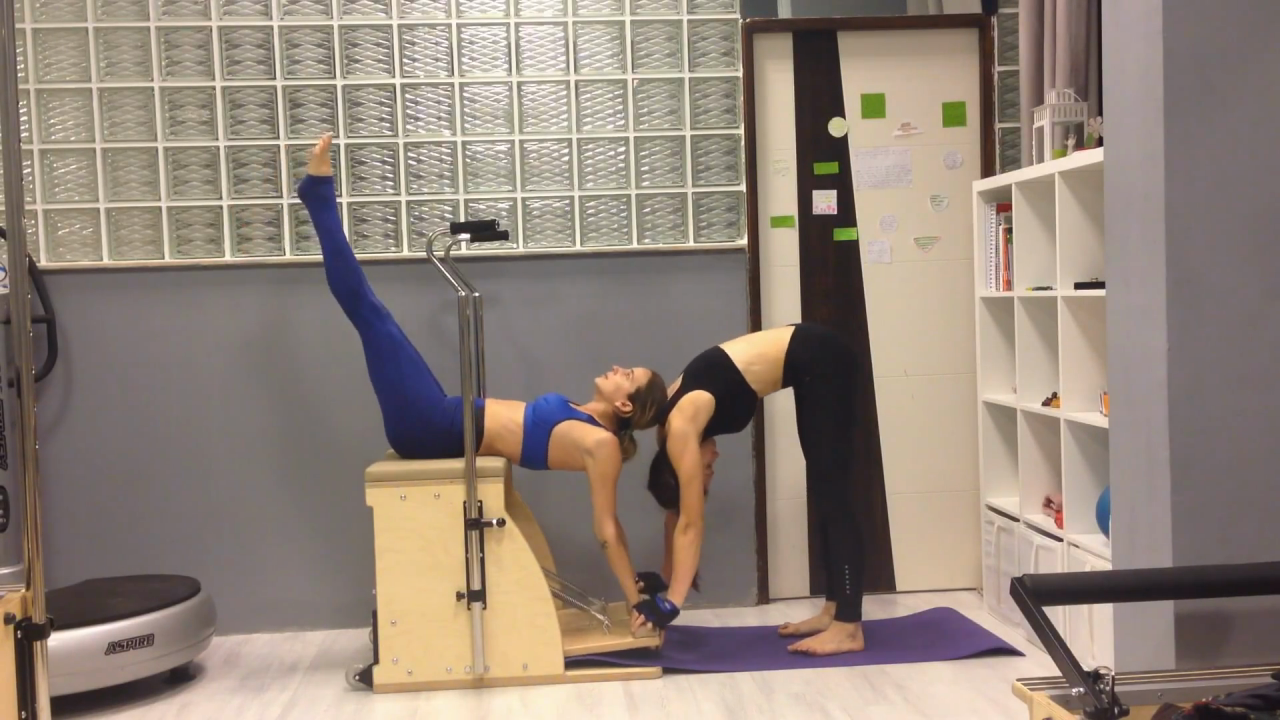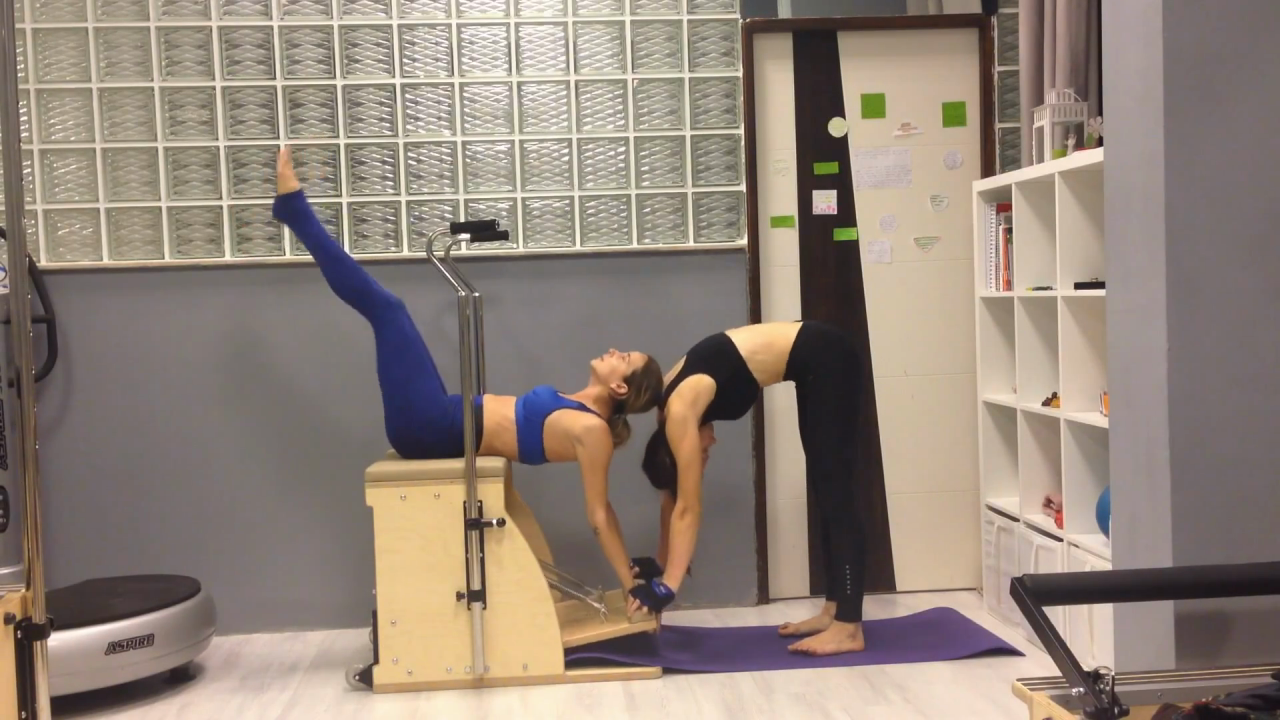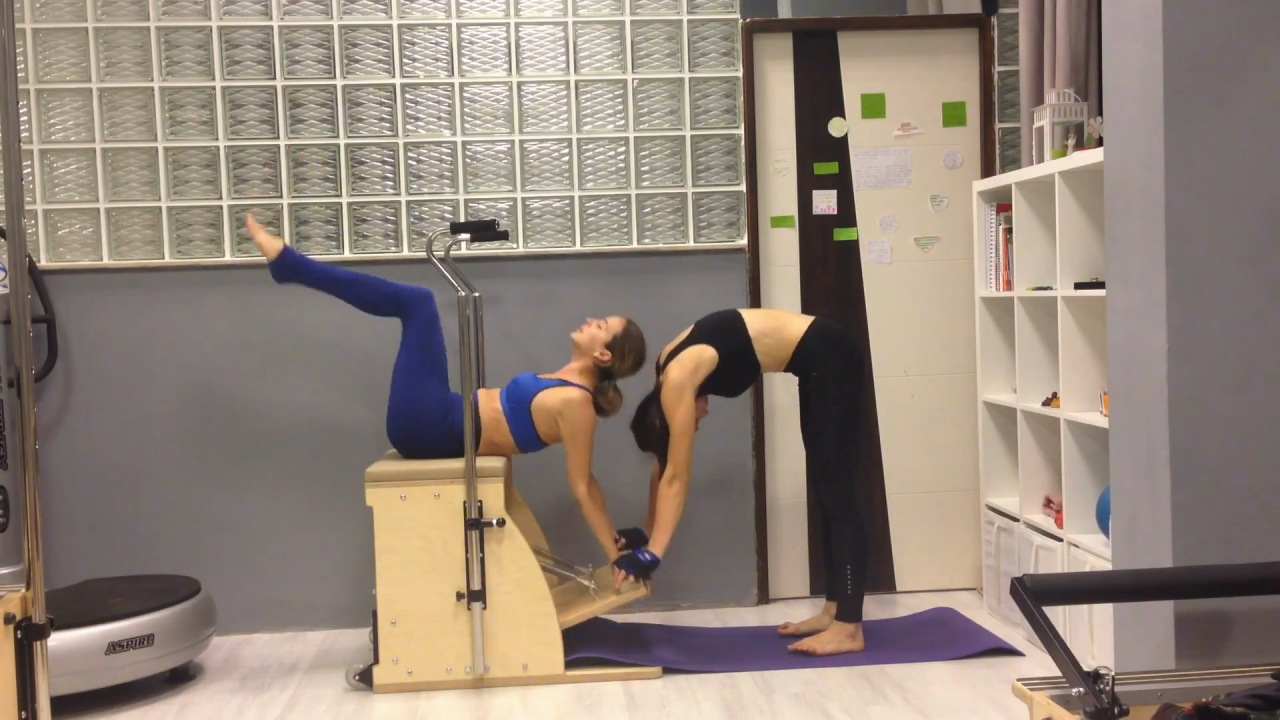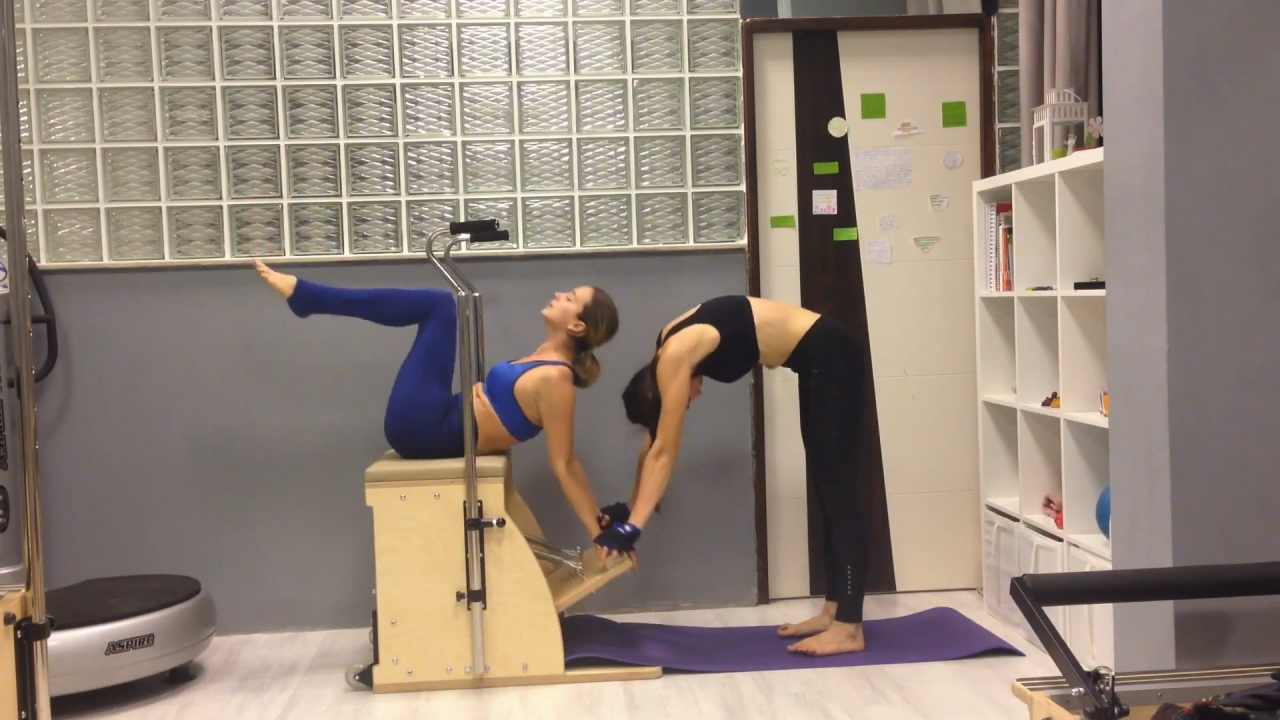
dt=0.3s
person 1, frame 1
left shoulder: (600, 444)
right shoulder: (586, 422)
left elbow: (607, 532)
left wrist: (638, 601)
left hip: (433, 431)
right hip: (444, 422)
left knee: (370, 314)
right knee: (372, 316)
left ankle: (321, 193)
person 1, frame 2
left shoulder: (592, 430)
right shoulder: (579, 412)
left elbow: (599, 515)
left wrist: (632, 585)
left hip: (430, 430)
right hip: (442, 421)
left knee: (386, 310)
right knee: (388, 309)
left ankle: (296, 208)
person 1, frame 3
left shoulder: (575, 403)
right shoulder: (567, 386)
left elbow: (584, 488)
left wrist: (617, 556)
left hip: (426, 429)
right hip: (439, 425)
left knee: (416, 303)
right knee: (417, 303)
left ankle: (286, 260)
right ankle: (287, 261)
person 1, frame 4
left shoulder: (554, 380)
right shoulder: (546, 361)
left elbow: (564, 464)
left wrist: (598, 535)
left hip: (424, 431)
right hip: (436, 427)
left knee: (439, 306)
right knee: (441, 304)
left ankle: (302, 292)
right ankle: (304, 293)
person 2, frame 1
left shoulder: (681, 429)
right shoulder: (672, 423)
left elbow: (690, 525)
right elbow: (677, 514)
left wrist: (670, 601)
right wrist: (665, 580)
left hip: (822, 361)
right hip: (811, 361)
left knee: (832, 494)
right knee: (824, 492)
left ankle: (849, 629)
right ankle: (834, 611)
person 2, frame 2
left shoulder: (680, 413)
right shoulder: (672, 406)
left elbow: (687, 510)
right elbow: (673, 499)
left wrist: (666, 586)
right wrist: (661, 568)
left hip: (828, 360)
right hip: (815, 362)
left knee: (835, 494)
right knee: (824, 490)
left ankle: (849, 628)
right ankle: (835, 611)
person 2, frame 3
left shoulder: (677, 379)
right shoulder: (670, 371)
left elbow: (676, 477)
right elbow: (664, 466)
left wrist: (649, 553)
right wrist: (645, 535)
left hip: (831, 358)
right hip: (819, 361)
left knee: (835, 492)
right knee: (825, 491)
left ankle: (849, 628)
right ankle: (834, 611)
person 2, frame 4
left shoulder: (676, 355)
right shoulder: (670, 348)
left elbow: (663, 451)
right elbow: (655, 443)
left wrist: (631, 526)
right wrist: (629, 511)
left hip: (832, 356)
right hip: (819, 359)
left knee: (837, 492)
right knee: (825, 491)
left ankle: (848, 629)
right ankle: (834, 611)
